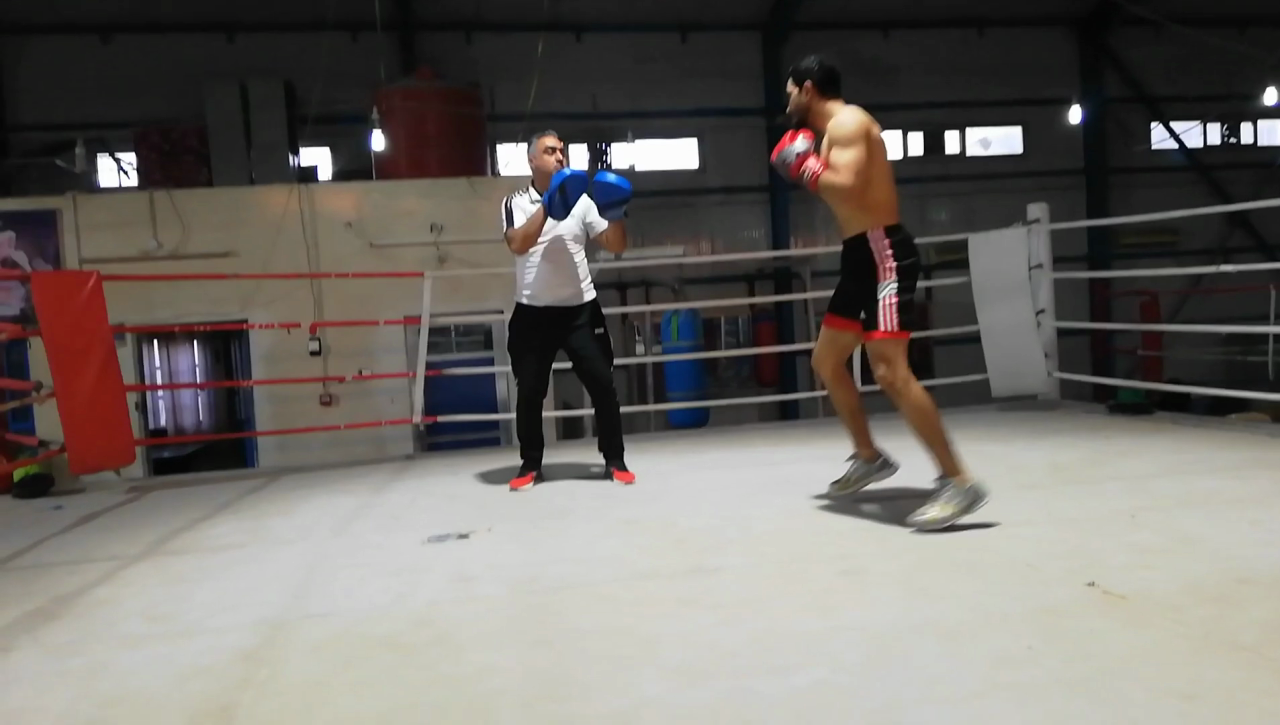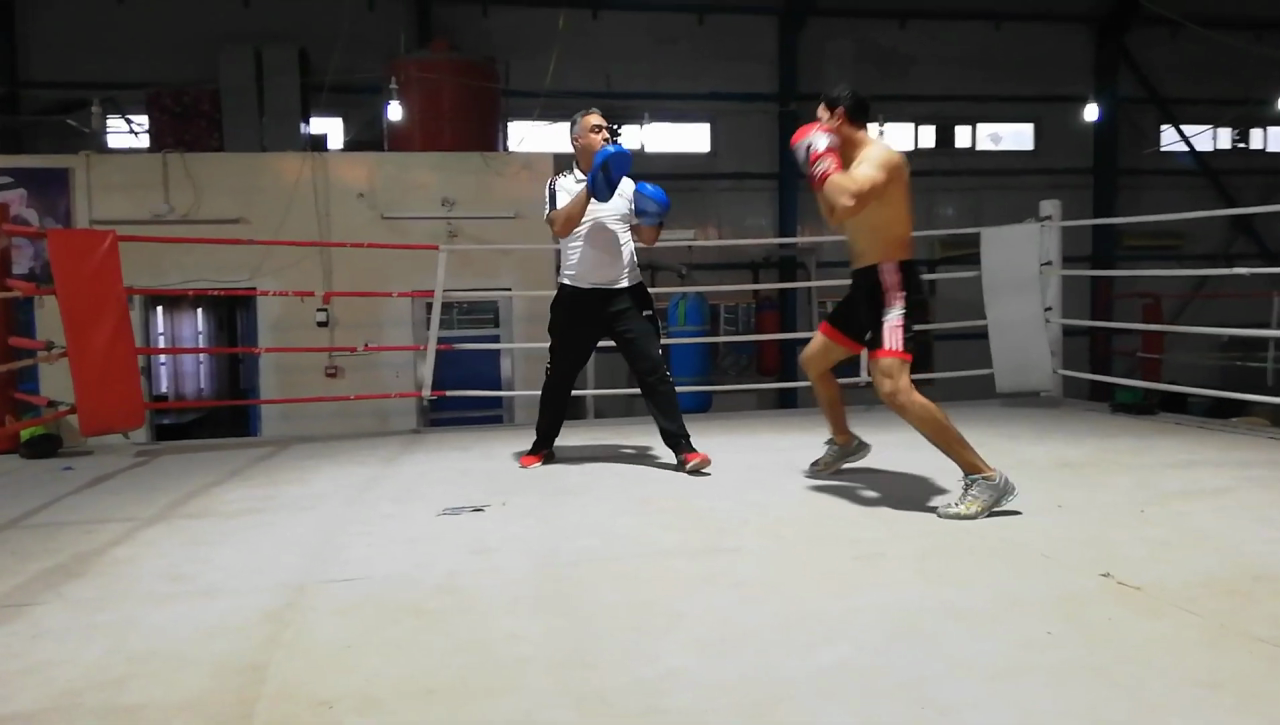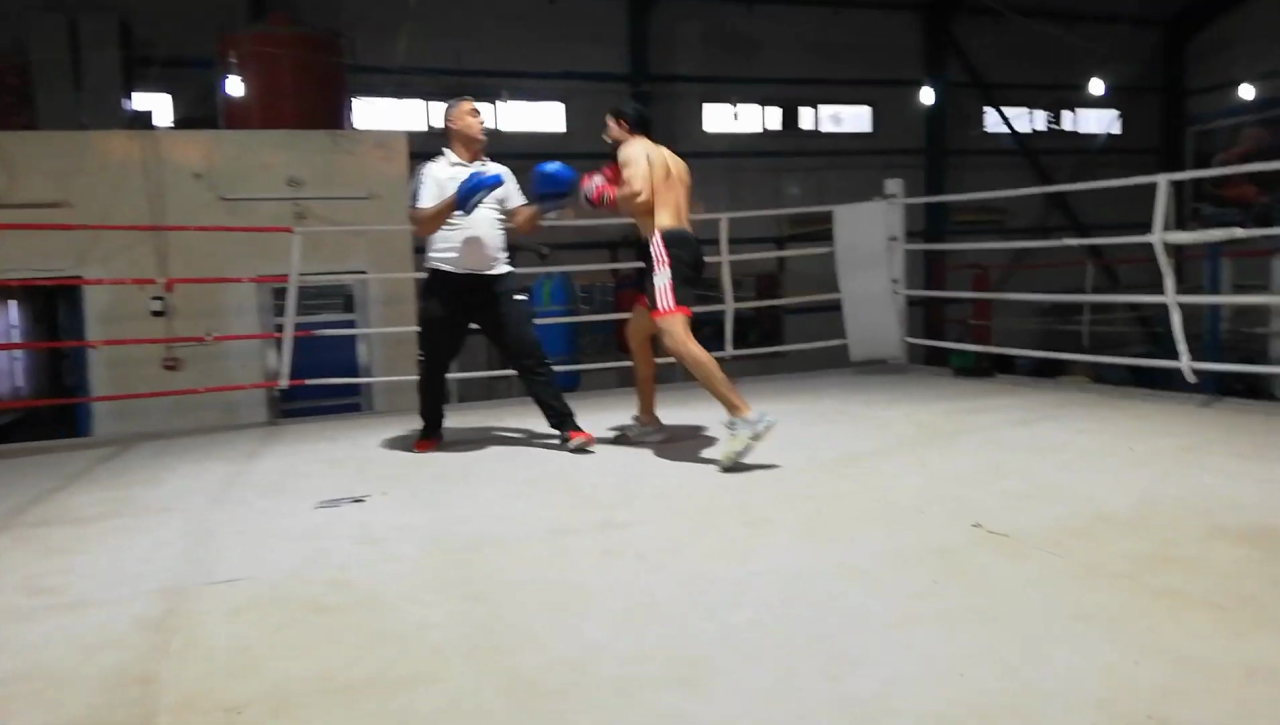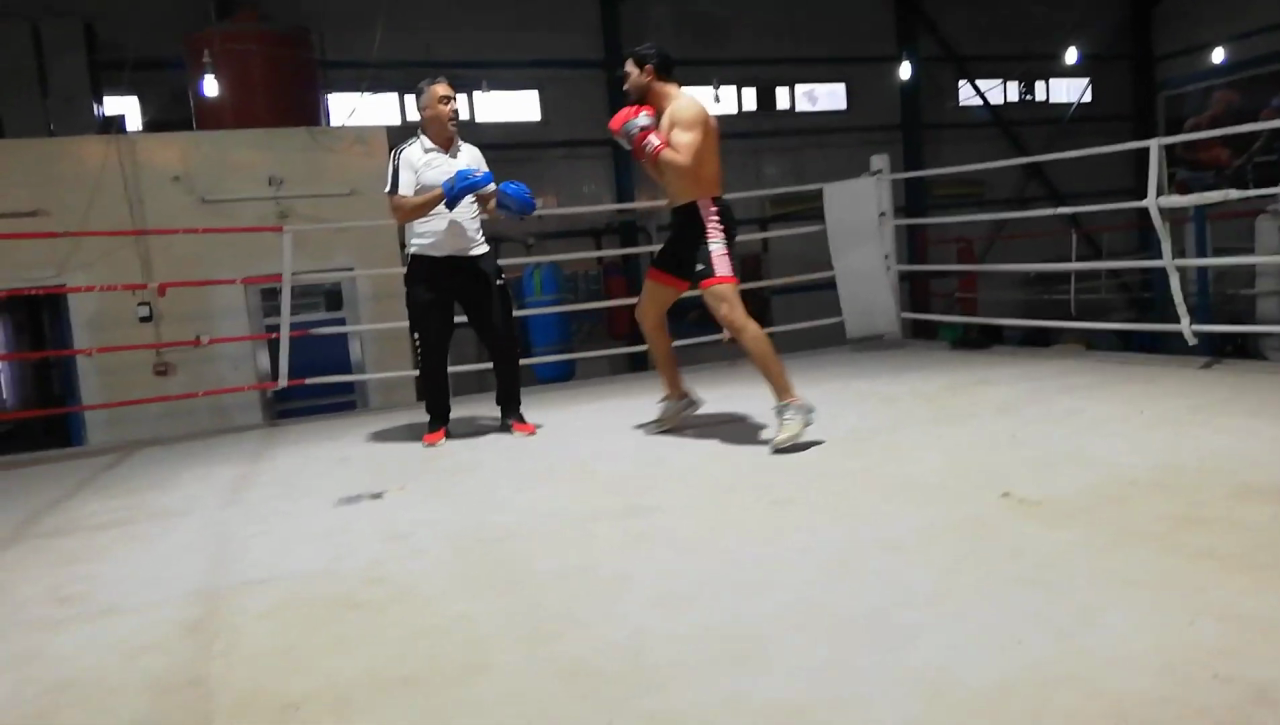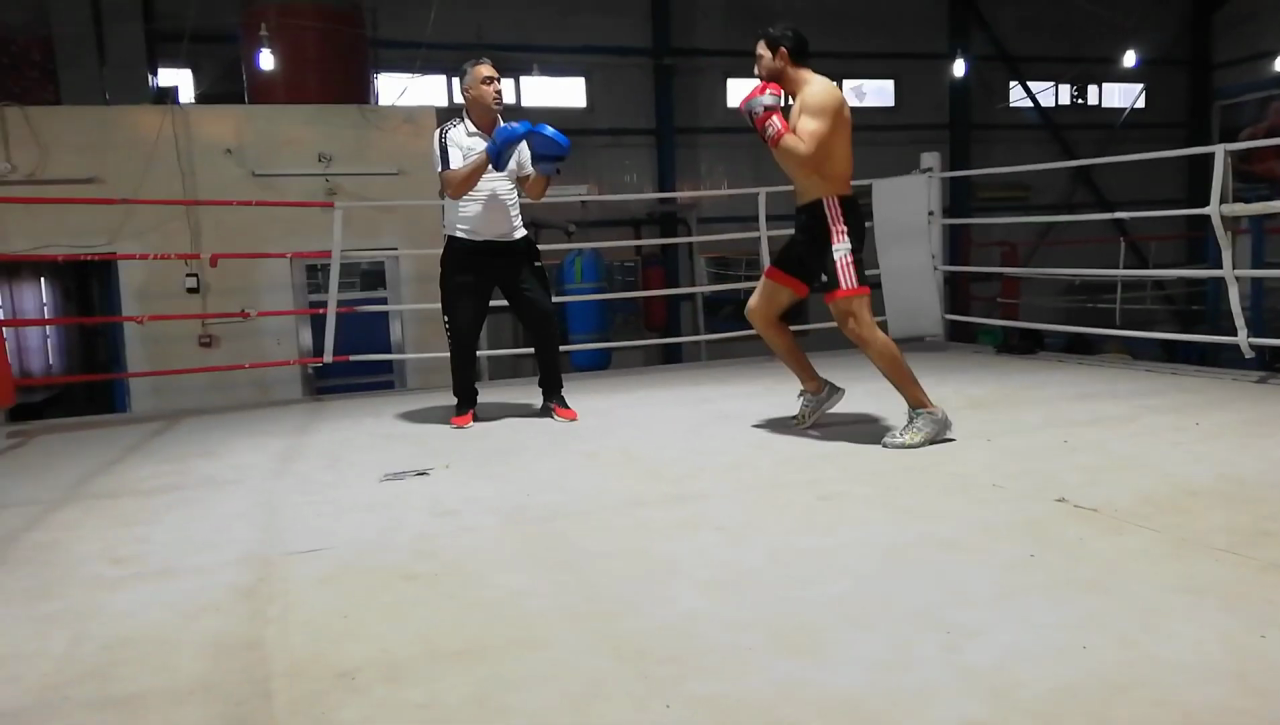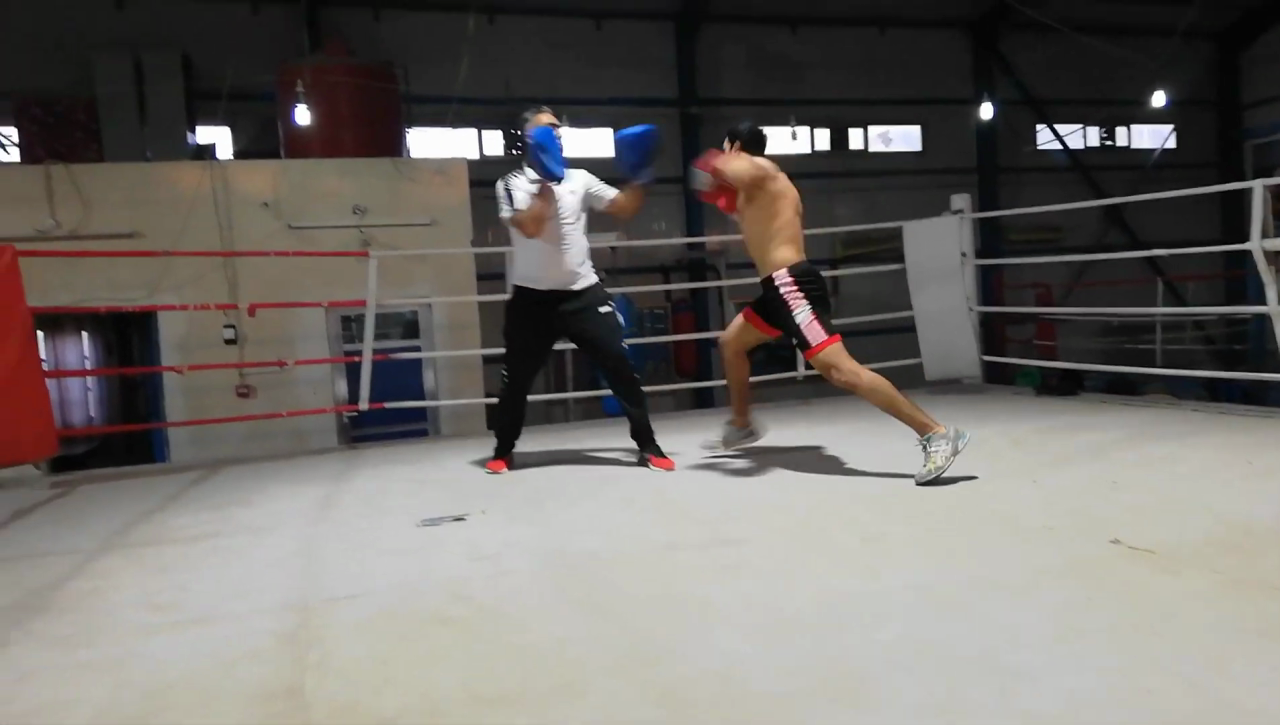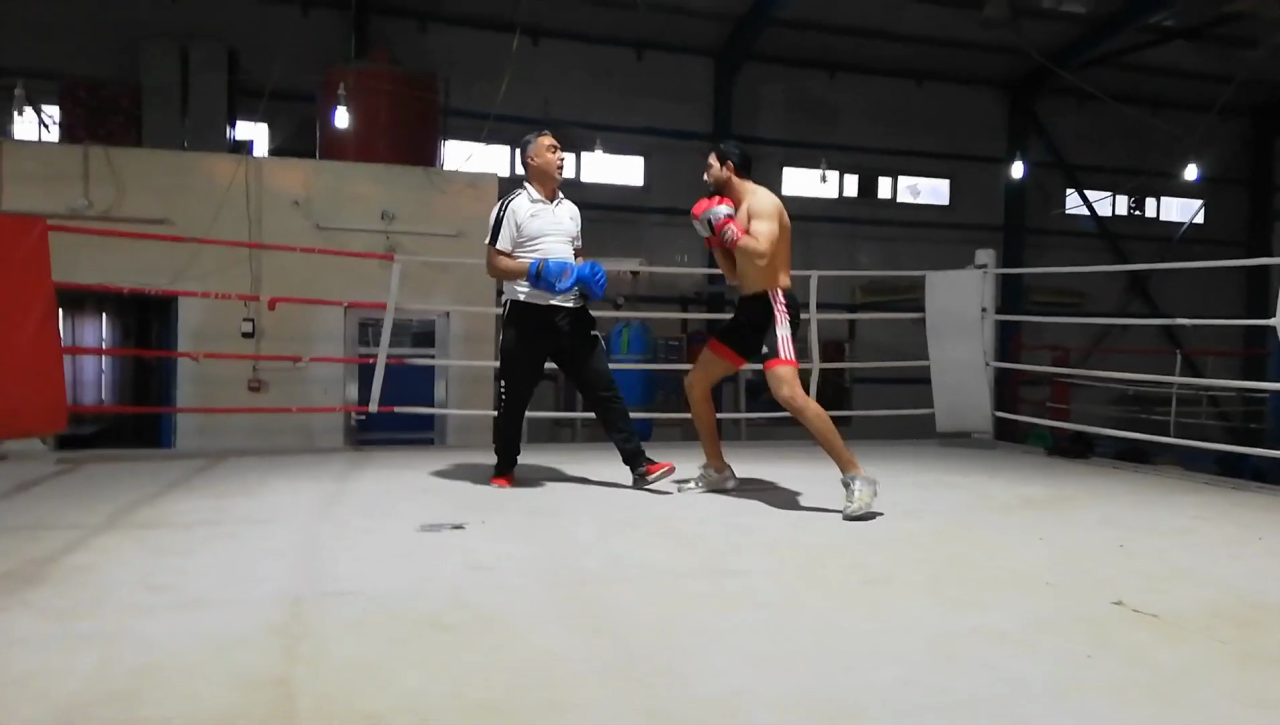
dt=0.5s
person 1, frame 1
left shoulder: (848, 121)
right shoulder: (837, 129)
left elbow: (846, 189)
left wrist: (804, 162)
right wrist: (806, 163)
left hip: (881, 252)
right hip: (863, 255)
left knee: (891, 371)
right knee: (825, 360)
left ankle: (959, 483)
right ankle: (869, 456)
person 1, frame 2
left shoulder: (881, 157)
right shoulder: (858, 160)
left elbow: (849, 202)
right elbow: (841, 215)
left wrist: (818, 159)
right wrist: (820, 161)
left hip: (891, 285)
right hip: (866, 288)
left knee: (893, 390)
right knee: (813, 363)
left ankle: (984, 477)
right ankle: (844, 441)
person 1, frame 3
left shoulder: (631, 151)
right shoulder: (674, 161)
left elbow: (639, 196)
left wrist: (601, 192)
right wrist: (619, 189)
left hip: (665, 248)
right hip: (683, 246)
left knee: (676, 339)
right knee: (637, 332)
left ankle: (745, 417)
right ankle: (647, 421)
person 1, frame 4
left shoulder: (685, 107)
right shoulder: (667, 114)
left elbow: (682, 167)
left wrist: (645, 137)
right wrist: (639, 143)
left hip: (705, 219)
right hip: (683, 223)
left knee: (728, 311)
right knee: (648, 313)
left ankle: (793, 405)
right ankle: (678, 398)
person 1, frame 5
left shoulder: (819, 92)
right shoulder: (803, 99)
left elbow: (805, 157)
left wrist: (770, 119)
right wrist: (769, 130)
left hip: (833, 218)
right hip: (810, 221)
left knee: (855, 323)
right knee: (758, 312)
left ankle: (926, 412)
right ankle: (816, 389)
person 1, frame 6
left shoulder: (757, 169)
right shoulder: (767, 184)
left elbow: (740, 171)
left wrist: (707, 168)
right wrist: (729, 205)
left hip: (789, 284)
right hip: (779, 285)
left knee: (838, 369)
right knee: (730, 344)
left ankle: (935, 435)
right ankle: (740, 426)
person 1, frame 7
left shoulder: (761, 201)
right shoulder: (739, 208)
left elbow: (763, 259)
left wrist: (725, 225)
right wrist: (714, 235)
left hip: (773, 306)
right hip: (749, 309)
left knee: (789, 393)
right knee: (696, 382)
left ankle: (856, 477)
right ankle: (717, 470)
person 2, frame 1
left shoulder: (582, 200)
right shoulder: (516, 203)
left elbow: (616, 246)
right elbow: (518, 246)
left wrist: (615, 214)
right wrist: (547, 207)
left hip: (580, 310)
right hip: (532, 314)
left knee: (602, 385)
right knee: (529, 392)
left ankle: (614, 460)
right ankle: (530, 466)
person 2, frame 2
left shoulder: (626, 185)
right shoulder: (560, 185)
left elbow: (648, 239)
right elbow: (560, 228)
left wrist: (652, 218)
right wrist: (592, 187)
left hip: (624, 295)
right hip: (577, 296)
left knee: (652, 368)
right knee: (559, 375)
left ankle: (681, 447)
right ankle: (542, 446)
person 2, frame 3
left shoulder: (500, 173)
right shoulder: (433, 171)
left elbow: (521, 222)
right elbow: (421, 226)
left wrist: (543, 204)
right wrist: (455, 200)
left hip: (495, 281)
right hip: (447, 283)
left knee: (529, 352)
right knee: (433, 361)
left ankle: (567, 426)
right ankle: (430, 431)
person 2, frame 4
left shoulder: (471, 153)
right shoulder: (406, 154)
left elbow: (489, 204)
right elbow: (399, 211)
left wrist: (508, 203)
right wrist: (444, 192)
left hip: (476, 261)
right hip: (428, 267)
left knee: (503, 337)
right knee: (432, 347)
left ankle: (511, 412)
right ankle: (438, 420)
person 2, frame 5
left shoulder: (513, 135)
right shoulder: (449, 134)
left elbow: (533, 191)
right elbow: (453, 188)
left wrist: (547, 166)
right wrist: (489, 154)
left hip: (514, 245)
right hip: (466, 249)
left knee: (543, 318)
right knee: (463, 332)
left ankle: (553, 397)
right ankle: (465, 403)
person 2, frame 6
left shoulder: (578, 178)
right shoulder: (511, 185)
left elbow: (625, 207)
right elbow: (530, 228)
right wrist: (546, 177)
left hip: (582, 294)
right hip: (532, 300)
left knee: (619, 365)
right knee: (516, 379)
left ankle: (647, 446)
right ankle: (503, 450)
person 2, frame 7
left shoulder: (571, 209)
right shoulder: (512, 206)
right elbow: (494, 264)
left wrist: (590, 271)
right wrist: (534, 270)
left hip: (570, 313)
right hip: (527, 314)
left knee: (602, 385)
right knee: (514, 395)
left ankle: (638, 463)
right ankle: (504, 467)
